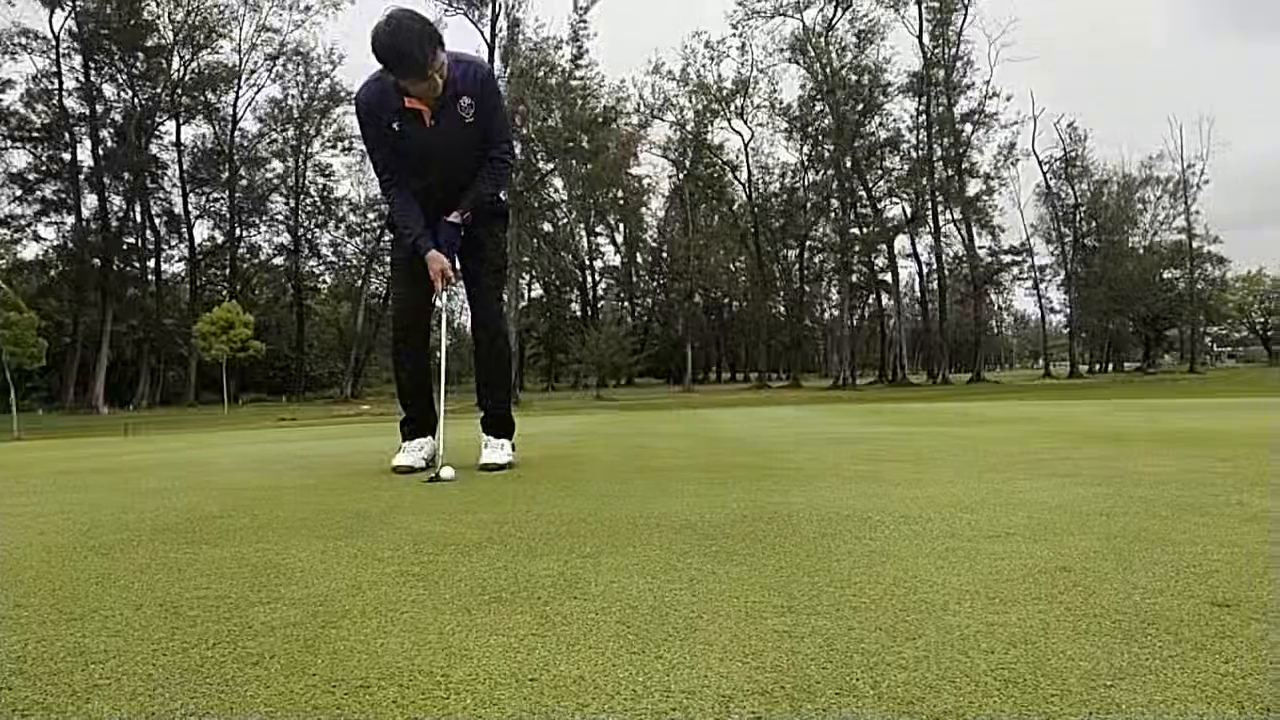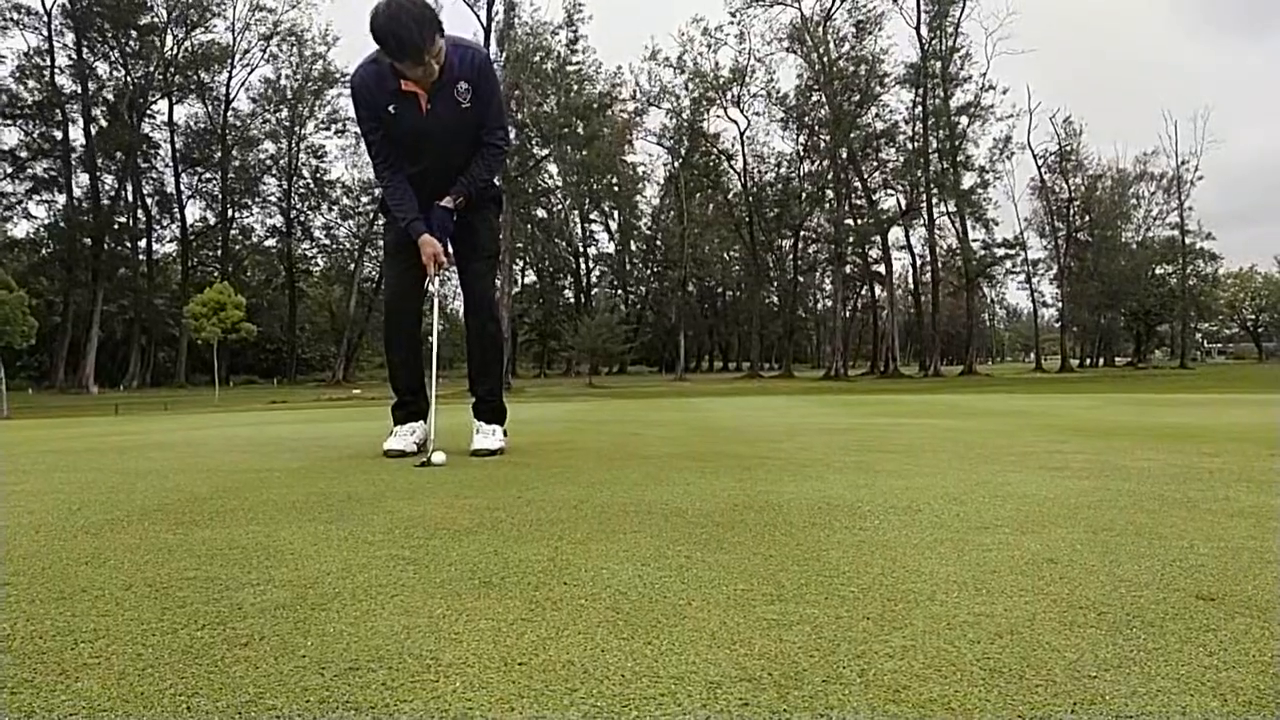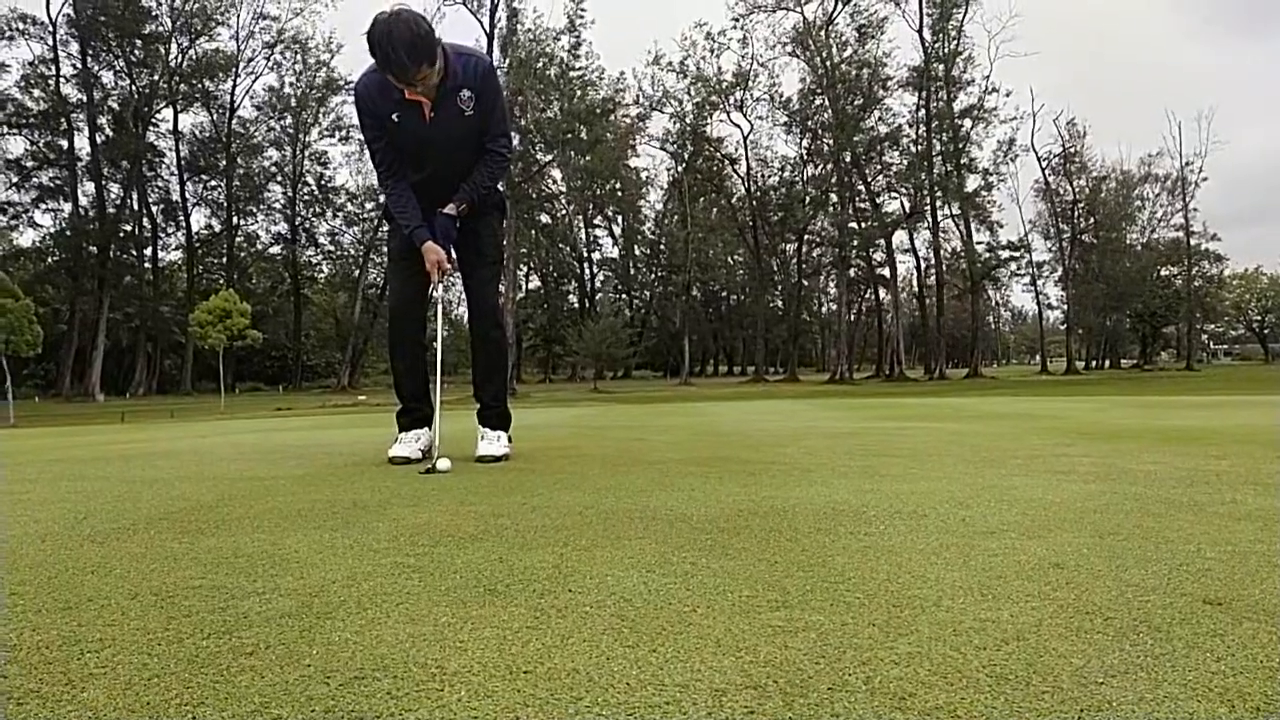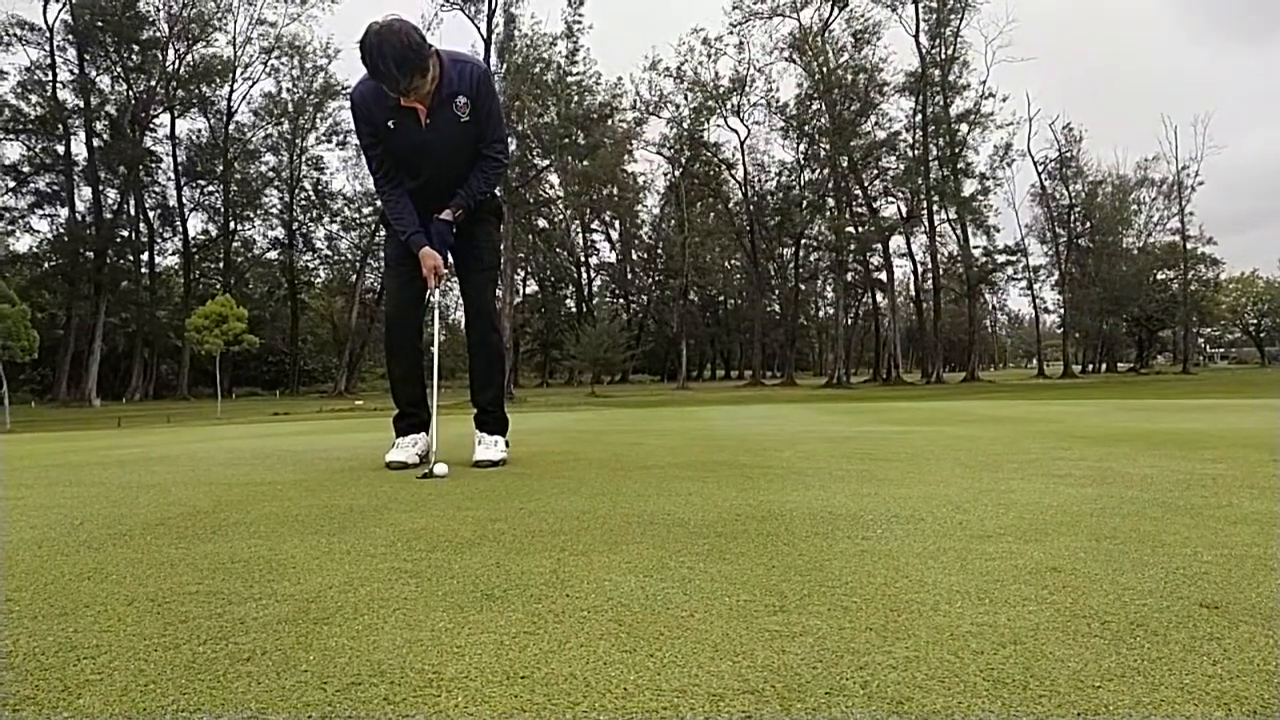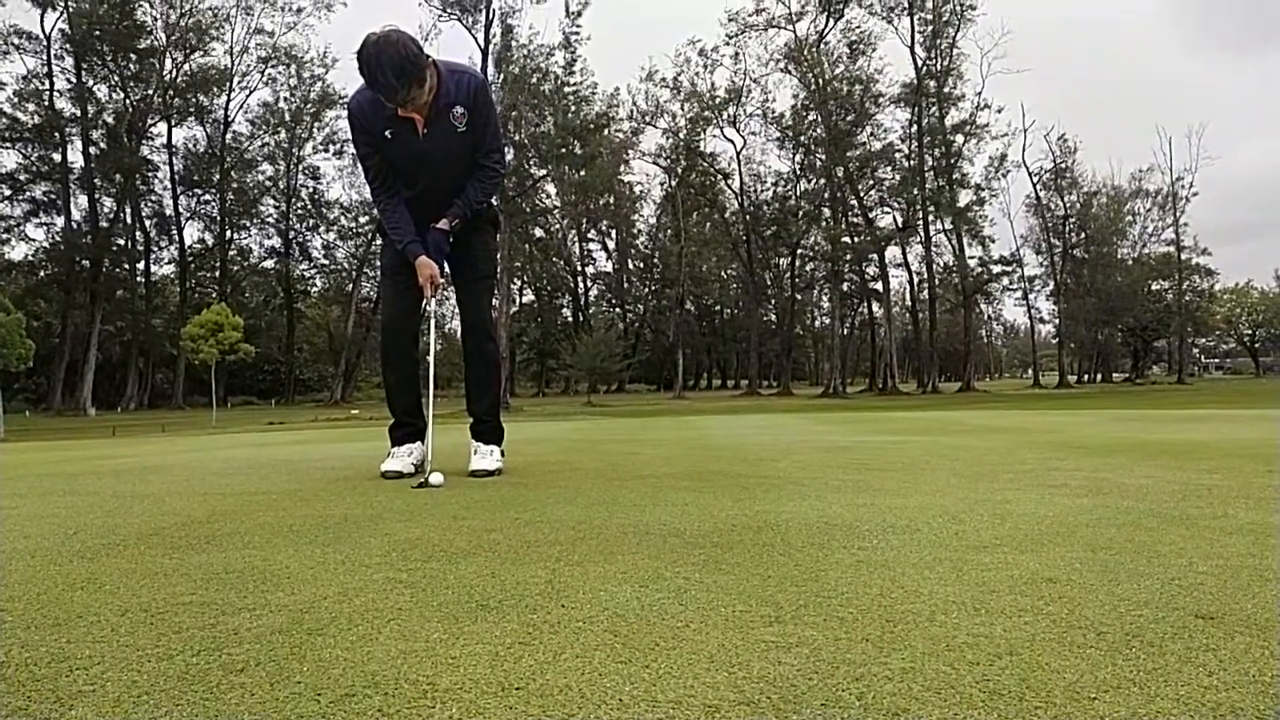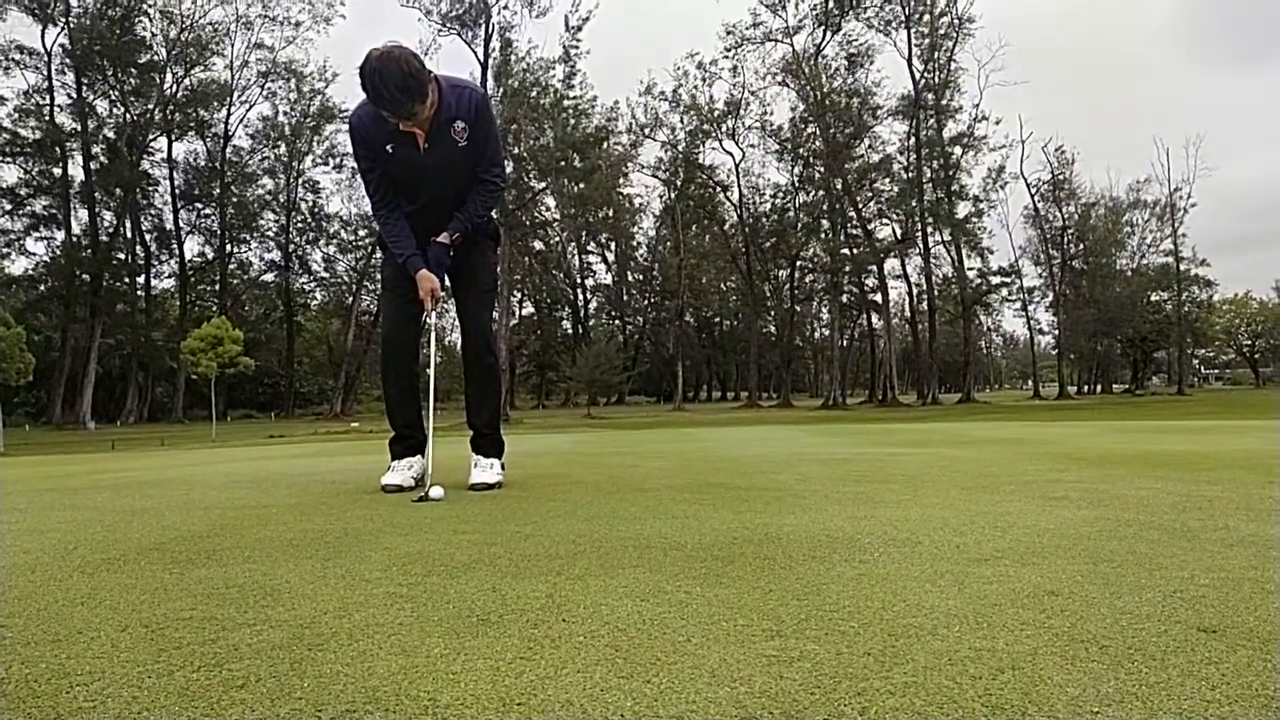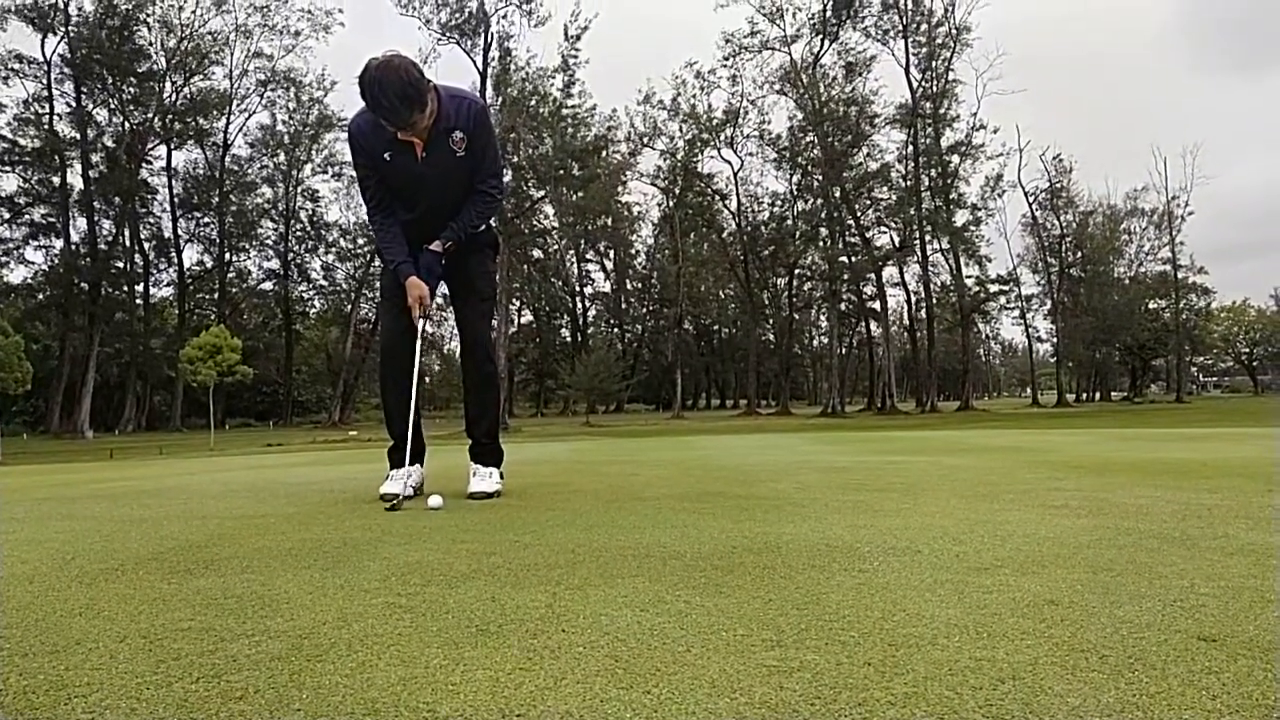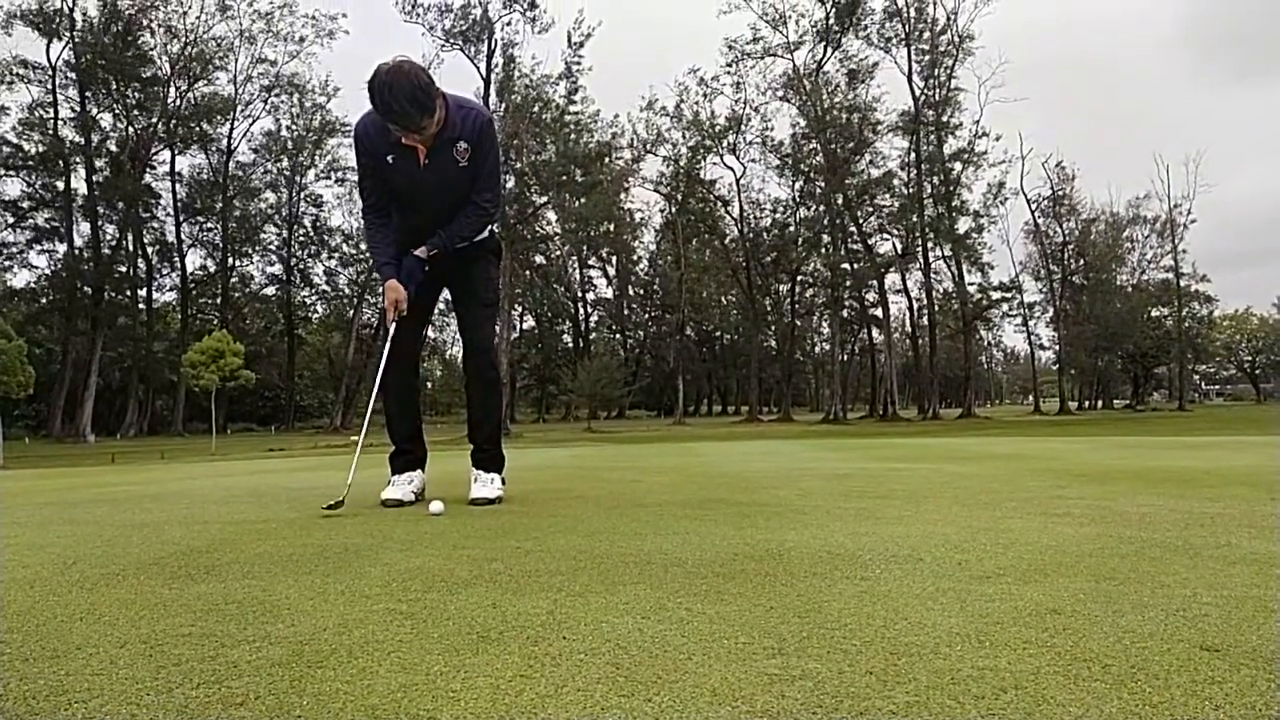
dt=0.4s
person 1, frame 1
left shoulder: (477, 76)
right shoulder: (372, 100)
left elbow: (501, 157)
right elbow: (392, 184)
left wrist: (460, 215)
right wrist: (426, 248)
left hip: (478, 210)
right hip: (415, 218)
left knee: (488, 315)
right knee: (407, 320)
left ankle: (498, 432)
right ankle: (418, 434)
person 1, frame 2
left shoulder: (473, 61)
right shoulder: (367, 82)
left elbow: (496, 141)
right elbow: (386, 167)
left wrist: (454, 200)
right wrist: (419, 231)
left hip: (472, 195)
right hip: (408, 203)
left knee: (481, 299)
right knee: (399, 304)
left ankle: (489, 418)
right ankle: (409, 418)
person 1, frame 3
left shoulder: (476, 69)
right shoulder: (370, 91)
left elbow: (499, 150)
right elbow: (389, 175)
left wrist: (456, 207)
right wrist: (421, 238)
left hip: (474, 203)
right hip: (411, 210)
left knee: (485, 307)
right knee: (403, 311)
left ankle: (494, 424)
right ankle: (414, 425)
person 1, frame 4
left shoulder: (472, 76)
right shoulder: (365, 99)
left elbow: (495, 155)
right elbow: (386, 181)
left wrist: (453, 212)
right wrist: (419, 244)
left hip: (472, 208)
right hip: (408, 216)
left knee: (482, 312)
right knee: (400, 316)
left ankle: (491, 429)
right ankle: (411, 430)
person 1, frame 5
left shoulder: (469, 86)
right shoulder: (363, 108)
left elbow: (492, 165)
right elbow: (383, 191)
left wrist: (449, 222)
right wrist: (415, 253)
left hip: (468, 218)
right hip: (404, 225)
left knee: (478, 321)
right knee: (395, 325)
left ankle: (487, 438)
right ankle: (407, 439)
person 1, frame 6
left shoulder: (470, 101)
right shoulder: (364, 123)
left elbow: (493, 179)
right elbow: (384, 205)
left wrist: (450, 236)
right wrist: (416, 267)
left hip: (469, 232)
right hip: (405, 239)
left knee: (478, 335)
right knee: (396, 339)
left ankle: (488, 452)
right ankle: (407, 452)
person 1, frame 7
left shoulder: (470, 111)
right shoulder: (363, 131)
left elbow: (490, 191)
right elbow: (380, 212)
left wrist: (443, 245)
right wrist: (407, 274)
left hip: (466, 241)
right hip: (404, 247)
left knee: (477, 343)
right knee: (395, 347)
left ankle: (486, 460)
right ankle: (405, 461)
person 1, frame 8
left shoulder: (475, 122)
right shoulder: (369, 133)
left elbow: (485, 205)
right elbow: (375, 213)
left wrist: (430, 251)
right wrist: (389, 275)
left hip: (469, 250)
right hip: (405, 253)
left knee: (480, 350)
right knee: (396, 352)
left ankle: (487, 467)
right ankle: (408, 467)
